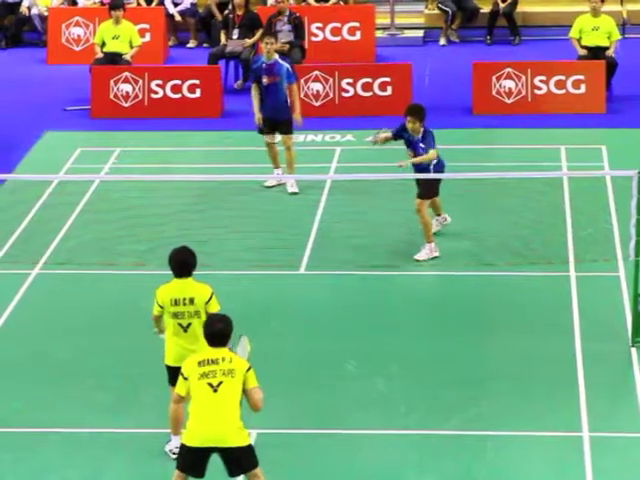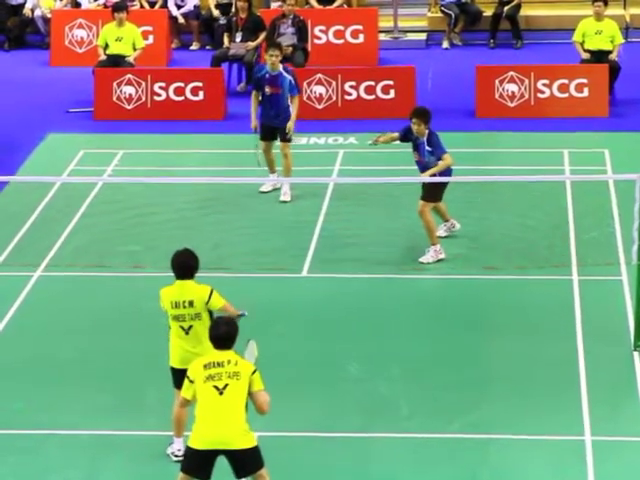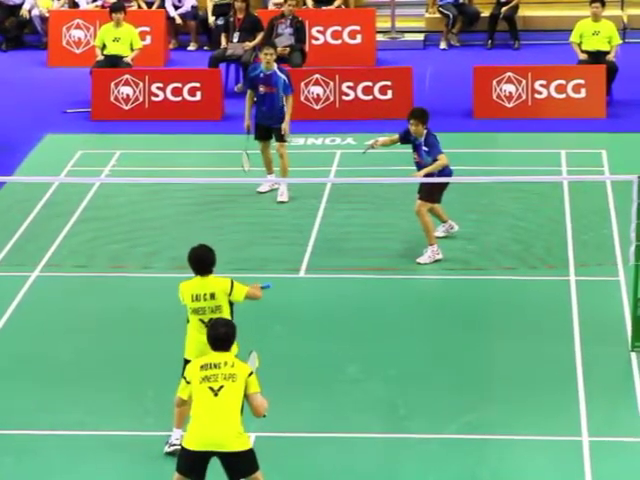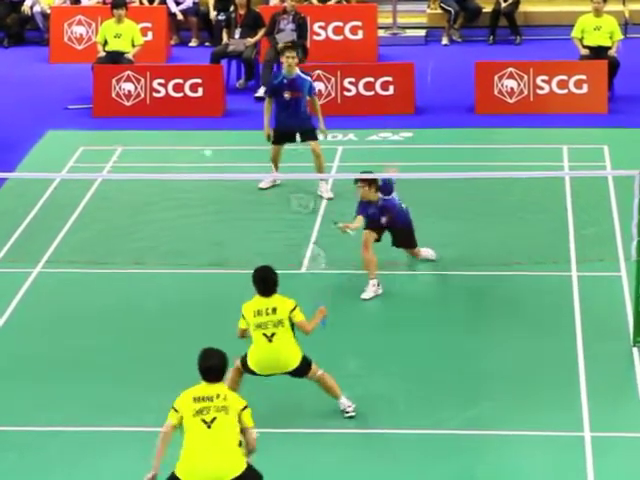
dt=1s
person 1, frame 1
left shoulder: (163, 292)
right shoulder: (205, 291)
left elbow: (156, 318)
left wrist: (161, 329)
left hip: (175, 355)
left ankle: (175, 443)
person 1, frame 2
left shoulder: (165, 294)
right shoulder: (204, 292)
right elbow: (231, 312)
right wrist: (237, 312)
left hip: (179, 357)
right hip: (206, 356)
left knee: (180, 400)
left ankle: (177, 446)
person 1, frame 3
left shoulder: (185, 288)
right shoulder: (225, 285)
right elbow: (256, 295)
right wrist: (256, 287)
left hip: (195, 351)
left ankle: (176, 437)
person 1, frame 4
left shoulder: (247, 308)
right shoulder: (288, 304)
left elbow: (241, 334)
right elbow: (307, 329)
right wrist: (319, 316)
left hip: (258, 361)
right hip: (288, 359)
left knee: (237, 367)
right knee: (316, 374)
right ankle: (345, 404)
person 2, frame 1
left shoulder: (284, 64)
right shoulder: (257, 64)
left elbow: (293, 87)
right elbow: (255, 88)
left wrist: (297, 110)
right wrist: (257, 111)
left hip: (283, 111)
right hip: (266, 112)
left knee: (287, 143)
right knee: (269, 143)
left ankle: (291, 179)
right ankle: (278, 174)
person 2, frame 2
left shoulder: (288, 75)
right shoulder: (260, 73)
left elbow: (294, 98)
right elbow: (255, 95)
left wrist: (292, 120)
right wrist: (254, 118)
left hip: (284, 119)
right hip: (266, 118)
left knee: (285, 150)
right knee: (266, 149)
left ankle: (286, 186)
right ankle: (274, 179)
person 2, frame 3
left shoulder: (282, 74)
right shoulder: (254, 72)
left elbow: (289, 98)
right elbow: (250, 95)
left wrist: (286, 121)
right wrist: (247, 118)
left hip: (279, 119)
right hip: (261, 118)
left knee: (281, 150)
right knee: (264, 148)
left ankle: (283, 186)
right ankle: (272, 180)
person 2, frame 4
left shoulder: (306, 78)
right shoulder: (276, 79)
left elbow: (313, 99)
right elbow: (269, 101)
left wrist: (320, 121)
right wrist: (267, 125)
left hip: (304, 120)
right hip: (282, 122)
left knee: (316, 150)
right knee: (275, 151)
left ankle: (323, 184)
right ankle: (274, 176)
person 3, frame 1
left shoulder: (190, 363)
right shoulder: (242, 364)
left elbow: (177, 400)
right elbow: (257, 405)
right wrist: (257, 390)
left hip: (197, 435)
right hip: (232, 435)
person 3, frame 2
left shoulder: (196, 366)
right shoulder: (247, 367)
left elbow: (182, 404)
right elbow: (263, 408)
right wrist: (265, 395)
left hip: (202, 438)
right hip: (238, 438)
person 3, frame 3
left shoulder: (193, 367)
right shoulder: (244, 369)
left elbow: (180, 402)
right elbow: (259, 411)
right wrist: (264, 403)
left hip: (197, 439)
right hip: (232, 439)
person 3, frame 4
left shoulder: (184, 398)
right shoulder: (238, 402)
left elbow: (166, 432)
right elbow: (252, 443)
left wrist: (155, 469)
right wrist: (245, 455)
left hip: (190, 469)
right hip: (230, 468)
person 4, frame 1
left shoulder: (427, 135)
right shoulder: (404, 129)
left elbow: (432, 155)
right elbow: (389, 137)
left wrist: (410, 161)
right wrist: (380, 138)
left hip: (433, 171)
right hip: (421, 170)
left knee: (420, 206)
right knee: (430, 196)
left ankle: (431, 247)
right ankle: (441, 218)
person 4, frame 2
left shoulder: (432, 139)
right shoulder: (411, 131)
left elbow: (448, 160)
right elbow: (394, 136)
left wrist: (428, 173)
right wrist: (382, 139)
left hip: (438, 176)
right hip: (429, 175)
left knee: (423, 209)
right knee: (433, 201)
left ankle: (436, 250)
right ankle: (450, 224)
person 4, frame 3
left shoulder: (430, 140)
right shoulder: (410, 133)
left elbow: (444, 161)
right elbow: (393, 140)
left wrist: (423, 171)
right wrist: (380, 142)
left hip: (439, 176)
right hip: (430, 176)
left knee: (420, 208)
right knee: (427, 202)
left ankle: (434, 250)
right ankle: (448, 225)
person 4, frame 4
left shoulder: (386, 188)
right shoulder: (363, 206)
right elbow: (358, 222)
right wrist: (348, 226)
left hip: (400, 221)
right hip: (377, 222)
left knee: (414, 254)
right knee: (366, 239)
left ankle: (422, 252)
right ankle: (373, 284)
